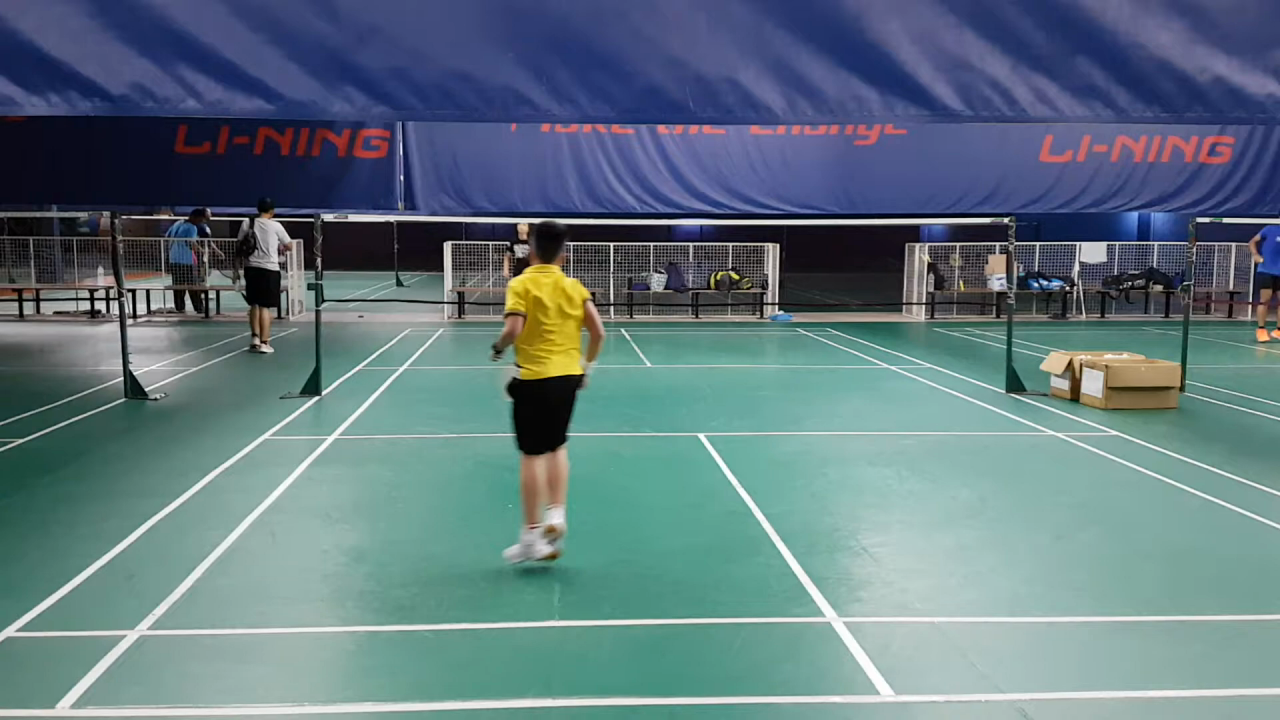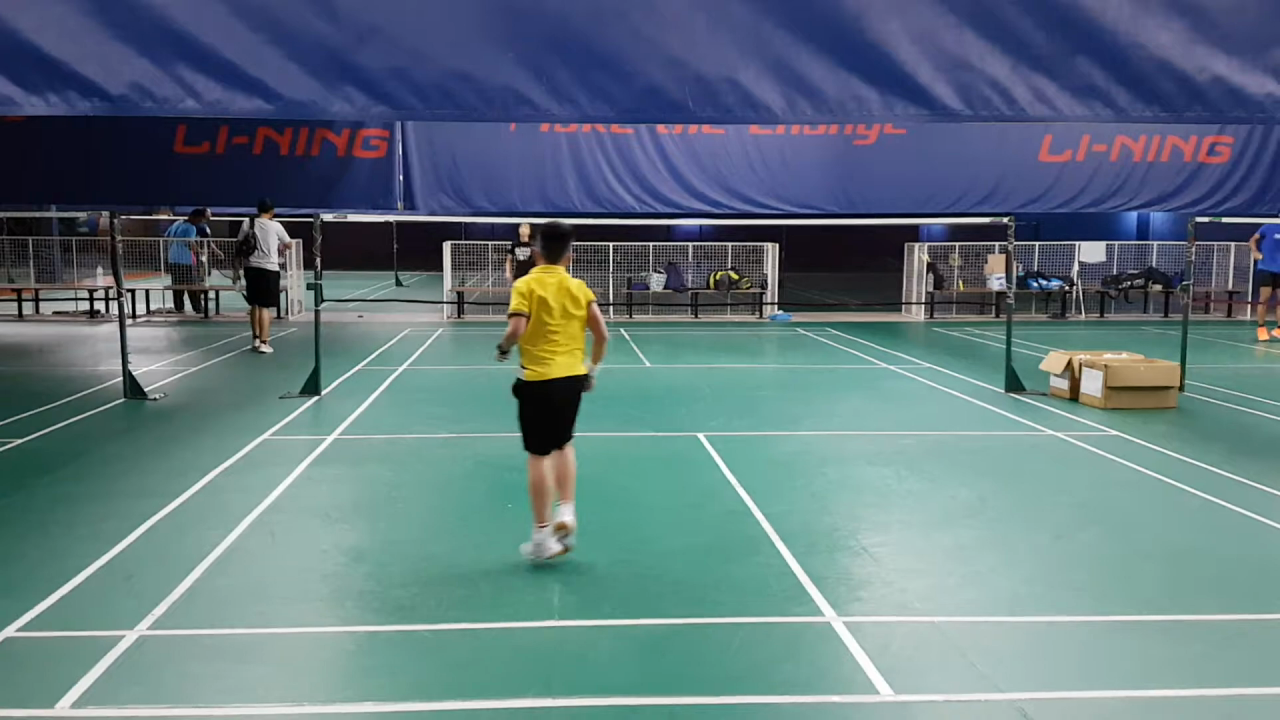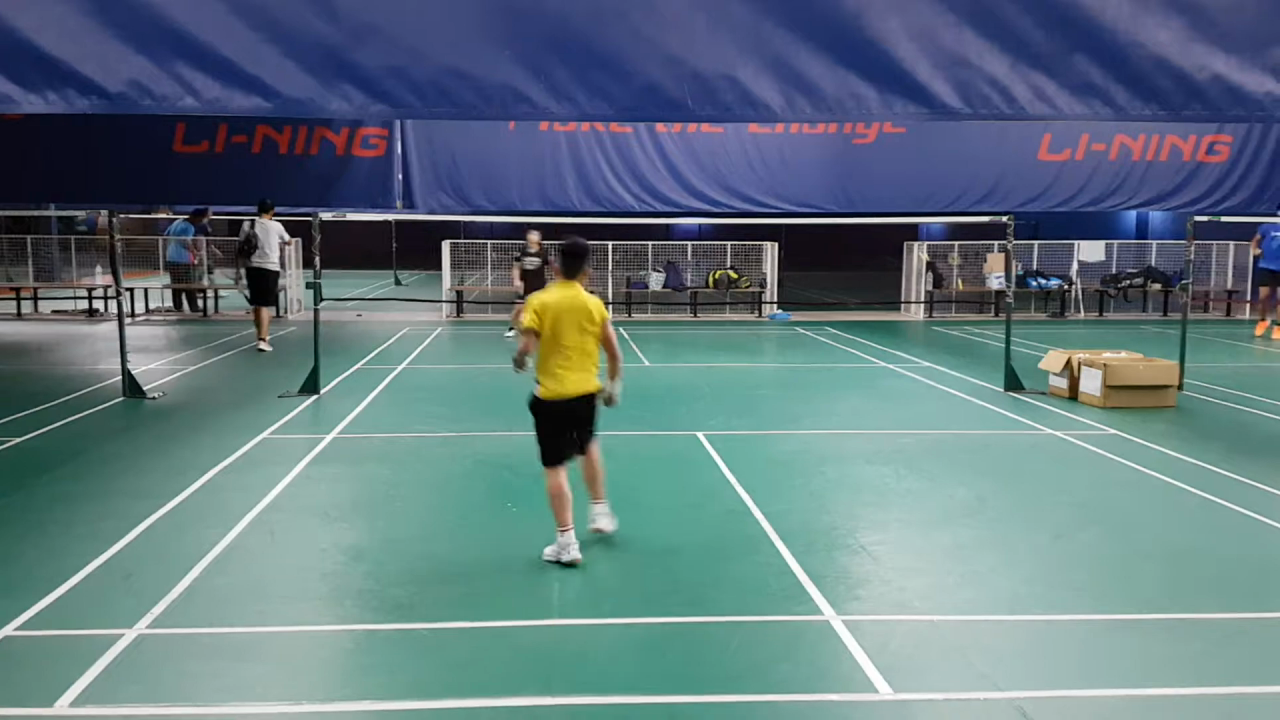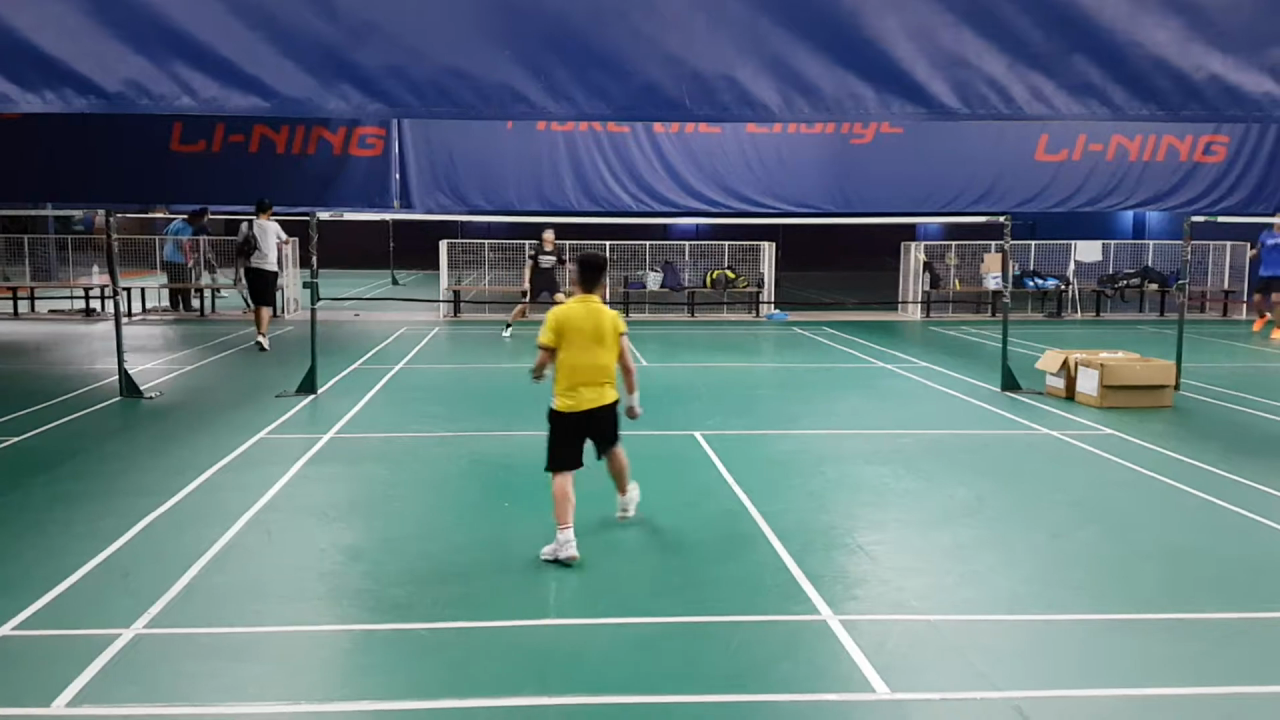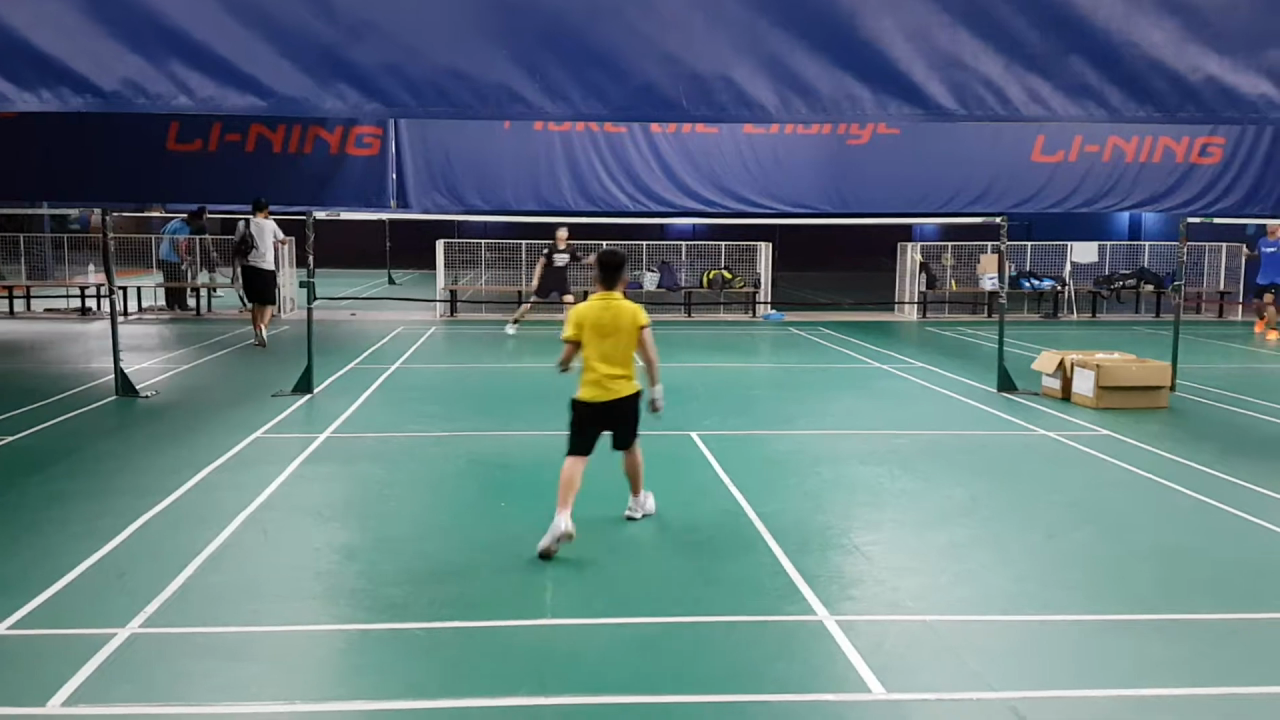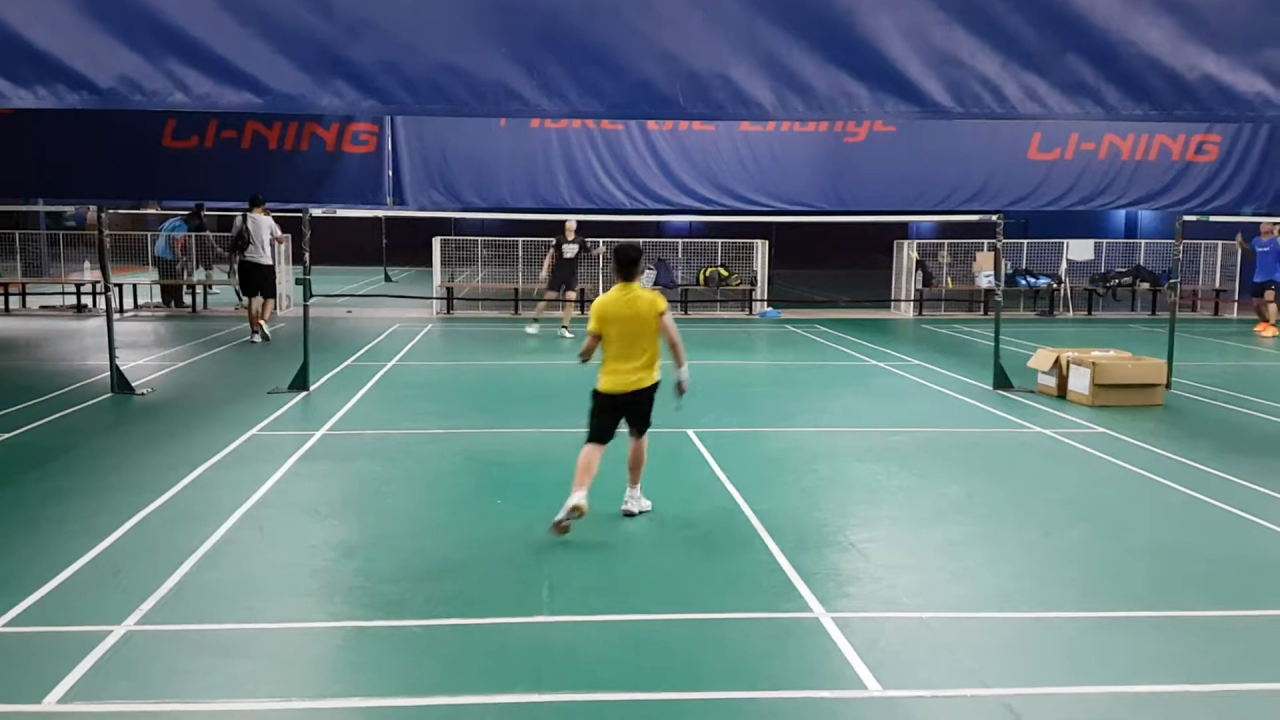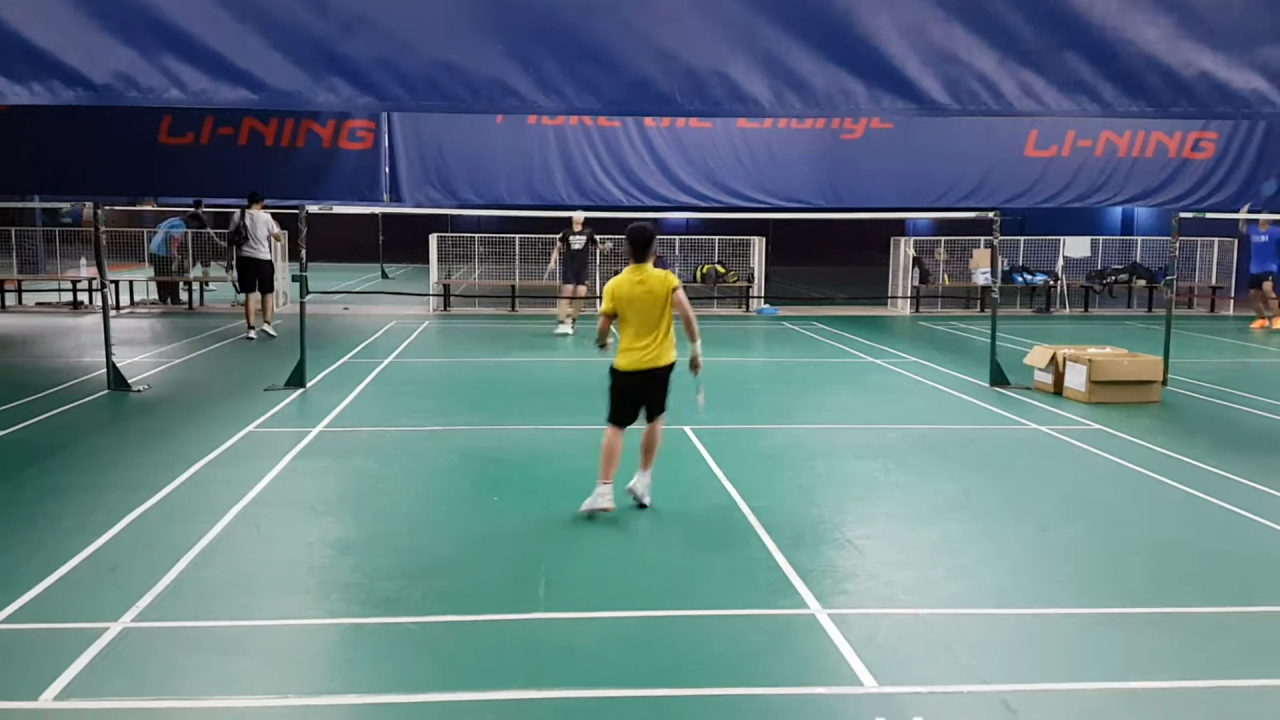
dt=0.1s
person 1, frame 1
left shoulder: (521, 285)
right shoulder: (574, 287)
left elbow: (513, 330)
right elbow: (598, 333)
left wrist: (498, 348)
right wrist: (586, 367)
left hip: (534, 380)
right hip: (567, 377)
left knee: (532, 455)
right knee: (556, 448)
left ankle: (531, 537)
right ankle: (556, 516)
person 1, frame 2
left shoulder: (525, 285)
right shoulder: (579, 288)
left elbow: (516, 330)
right elbow: (602, 335)
left wrist: (504, 348)
right wrist: (592, 370)
left hip: (538, 380)
right hip: (572, 377)
left knee: (539, 455)
right knee: (562, 445)
left ankle: (543, 535)
right ankle: (565, 513)
person 1, frame 3
left shoulder: (539, 301)
right shoulder: (595, 305)
left elbow: (526, 346)
right elbow: (614, 352)
left wrist: (519, 362)
right wrist: (613, 388)
left hip: (551, 396)
right hip: (586, 391)
left knee: (555, 466)
right knee: (586, 447)
left ankle: (566, 542)
right ankle: (600, 513)
person 1, frame 4
left shoulder: (558, 315)
right shoulder: (611, 317)
left elbow: (543, 361)
right elbow: (627, 365)
left wrist: (537, 373)
right wrist: (633, 400)
left hip: (568, 406)
right hip: (604, 402)
left knee: (562, 472)
right knee: (612, 447)
left ankle: (565, 540)
right ankle: (626, 499)
person 1, frame 5
left shoulder: (581, 311)
right shoulder: (635, 312)
left elbow: (567, 356)
right elbow: (649, 356)
left wrist: (562, 365)
right wrist: (656, 392)
left hip: (589, 397)
right hip: (625, 394)
left knee: (575, 459)
right knee: (630, 445)
left ankle: (562, 521)
right ankle: (638, 502)
person 1, frame 6
left shoulder: (601, 304)
right shoulder: (654, 300)
left elbow: (589, 348)
right elbow: (673, 339)
left wrist: (584, 356)
right wrist: (682, 373)
left hip: (610, 386)
right hip: (644, 383)
left knee: (595, 444)
right knee: (639, 436)
left ankle: (577, 498)
right ankle: (634, 496)
person 1, frame 7
left shoulder: (614, 286)
right shoulder: (667, 280)
left elbow: (602, 328)
right elbow: (688, 315)
left wrist: (601, 342)
right wrist: (696, 351)
left hip: (626, 367)
right hip: (659, 364)
left knee: (616, 428)
right knee: (654, 421)
left ankle: (604, 492)
right ankle: (642, 479)
